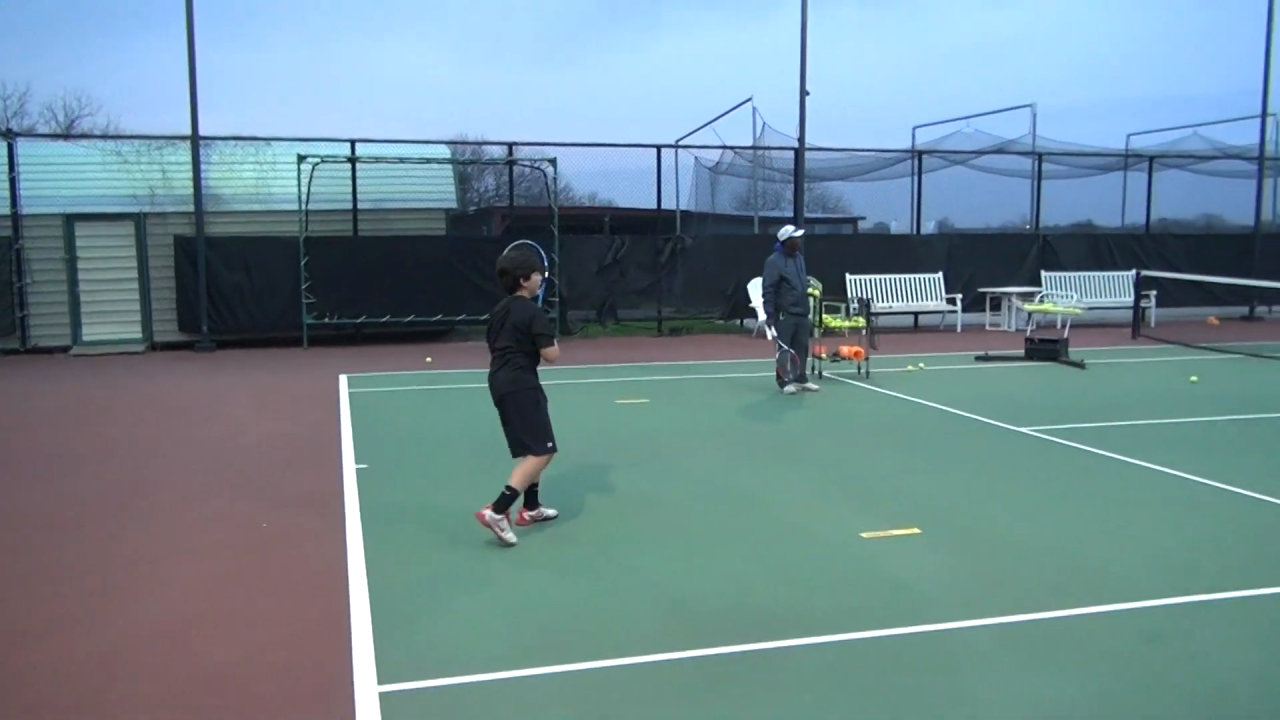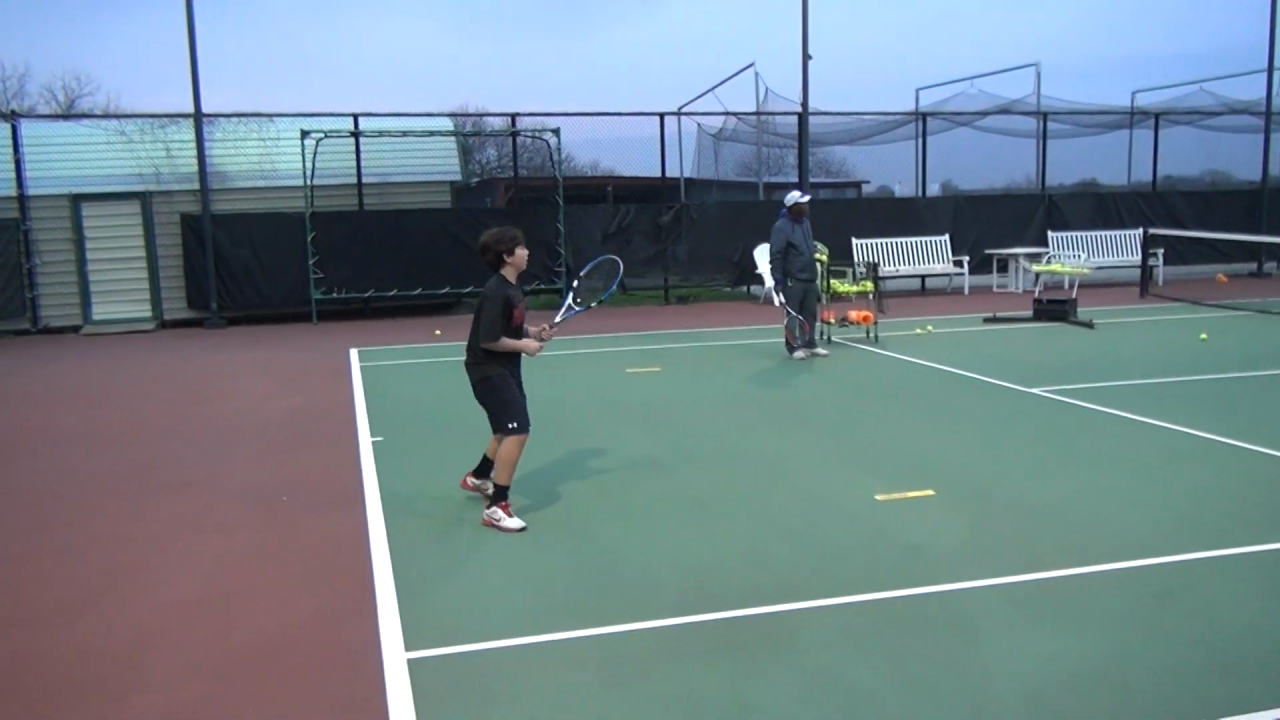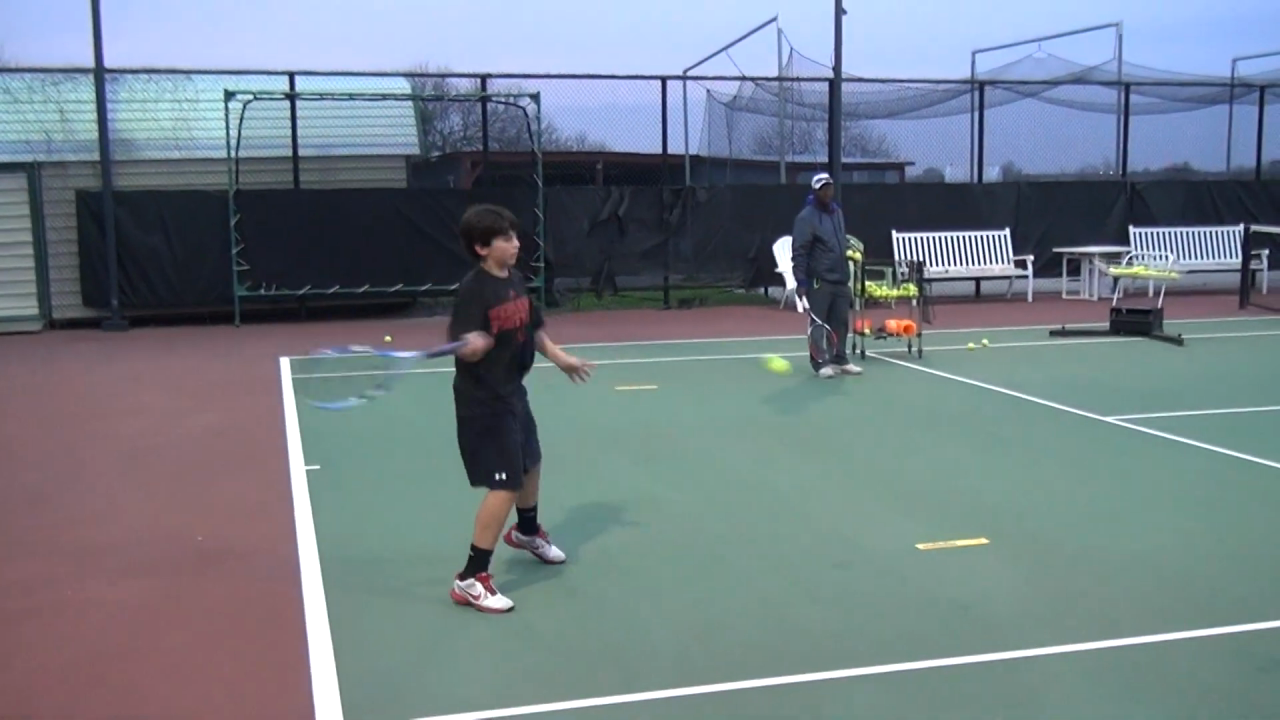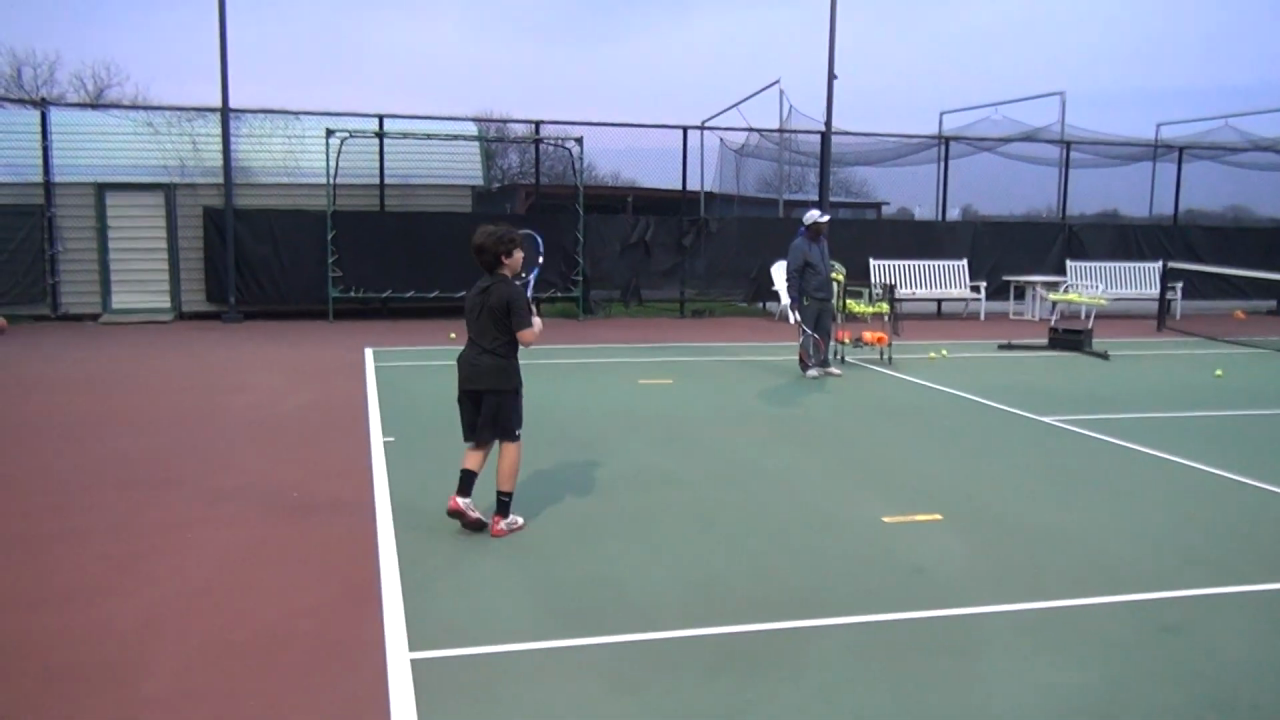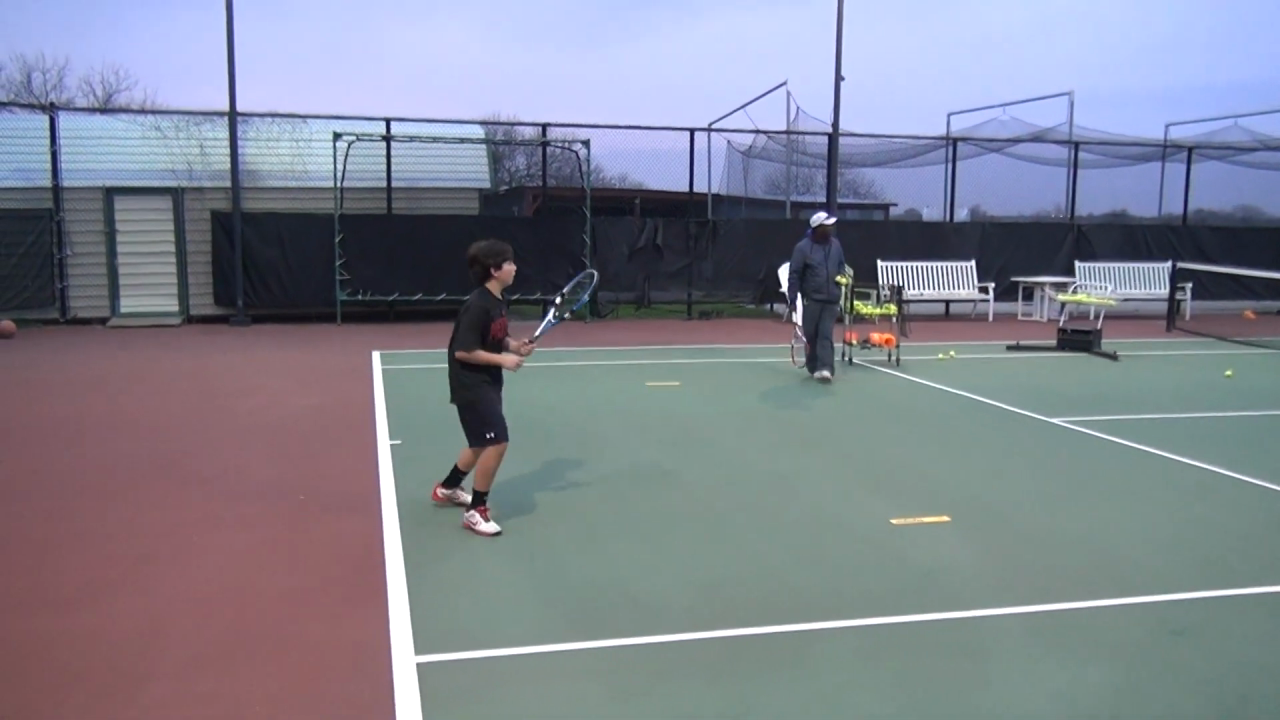
dt=1s
person 1, frame 1
left shoulder: (500, 310)
right shoulder: (533, 312)
right elbow: (551, 355)
right wrist: (551, 340)
left hip: (500, 382)
right hip: (521, 385)
left knee: (527, 447)
right knee: (542, 451)
left ankle: (530, 507)
right ankle: (497, 510)
person 1, frame 2
left shoulder: (512, 289)
right shoulder: (497, 293)
right elbow: (489, 339)
left wrist: (534, 332)
right wrist: (524, 346)
left hip: (503, 368)
right hip: (489, 369)
left knee: (509, 428)
right knee: (517, 432)
left ankle: (478, 476)
right ankle: (496, 506)
person 1, frame 3
left shoulder: (515, 282)
right shoulder: (473, 289)
left elbow: (533, 330)
right elbow: (466, 349)
left wrist: (560, 359)
right wrist: (471, 345)
left hip: (512, 391)
right hip: (482, 398)
left knee: (530, 464)
right knee: (506, 483)
left ankle: (526, 531)
person 1, frame 4
left shoulder: (476, 290)
right shoulder: (513, 292)
right elbow: (527, 338)
right wrist: (537, 323)
left hip: (470, 373)
right hip: (500, 375)
left knee: (479, 440)
right knee: (509, 441)
left ankle: (462, 496)
right ankle: (502, 517)
person 1, frame 5
left shoulder: (498, 302)
right shoulder: (478, 306)
right elbow: (462, 351)
left wrist: (515, 347)
right wrist: (502, 360)
left hip: (487, 381)
right hip: (471, 382)
left knee: (485, 440)
right knee: (496, 442)
left ankle: (448, 487)
right ankle: (475, 510)
person 2, frame 1
left shoulder: (799, 257)
right shoulder: (774, 261)
right elbow: (768, 290)
left wrist: (810, 289)
right wrist: (770, 314)
left hip: (802, 312)
right hip: (785, 314)
left knee: (801, 348)
left ankle: (800, 379)
right ankle: (784, 381)
person 2, frame 2
left shoulder: (805, 222)
right shoulder: (781, 227)
right elbow: (776, 256)
left wrist: (817, 254)
right wrist: (778, 280)
left hip: (810, 278)
right hip: (792, 280)
left knee: (810, 314)
left ankle: (810, 344)
right ankle: (793, 347)
person 2, frame 3
left shoulder: (837, 212)
right shoulder: (806, 217)
right elbow: (799, 252)
right wrist: (801, 281)
left hip: (841, 279)
right hip: (819, 281)
left knee: (841, 322)
left ankle: (839, 360)
right ankle: (820, 363)
person 2, frame 4
left shoulder: (823, 242)
right shoulder: (799, 245)
right elbow: (793, 274)
left wrist: (833, 275)
right wrist: (794, 298)
left hip: (825, 297)
right hip: (808, 298)
left knee: (824, 333)
left ankle: (823, 364)
right ankle: (807, 366)
person 2, frame 5
left shoulder: (835, 244)
right shoulder: (803, 247)
left elbow: (841, 265)
right elbow: (794, 275)
left wrist: (841, 276)
right wrist: (792, 299)
left hip: (832, 299)
right hip: (811, 299)
left knee: (826, 334)
right knee: (810, 335)
left ankle: (826, 368)
right ankle: (814, 367)
